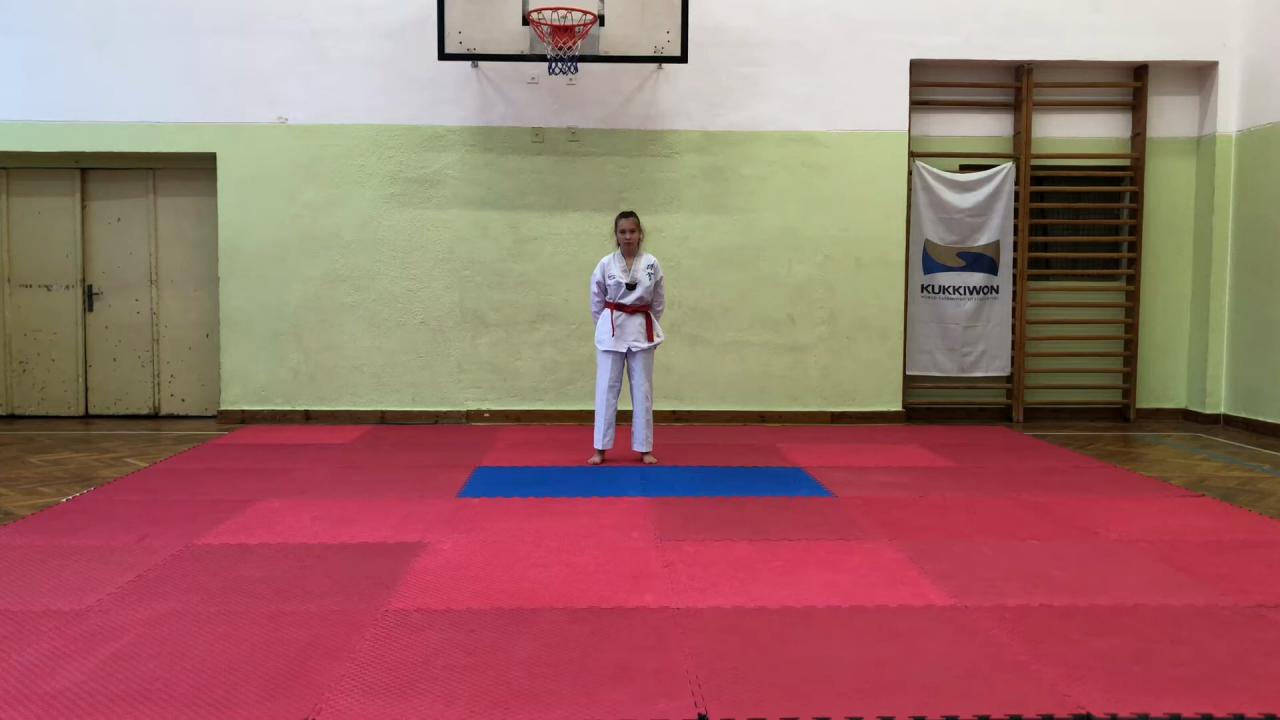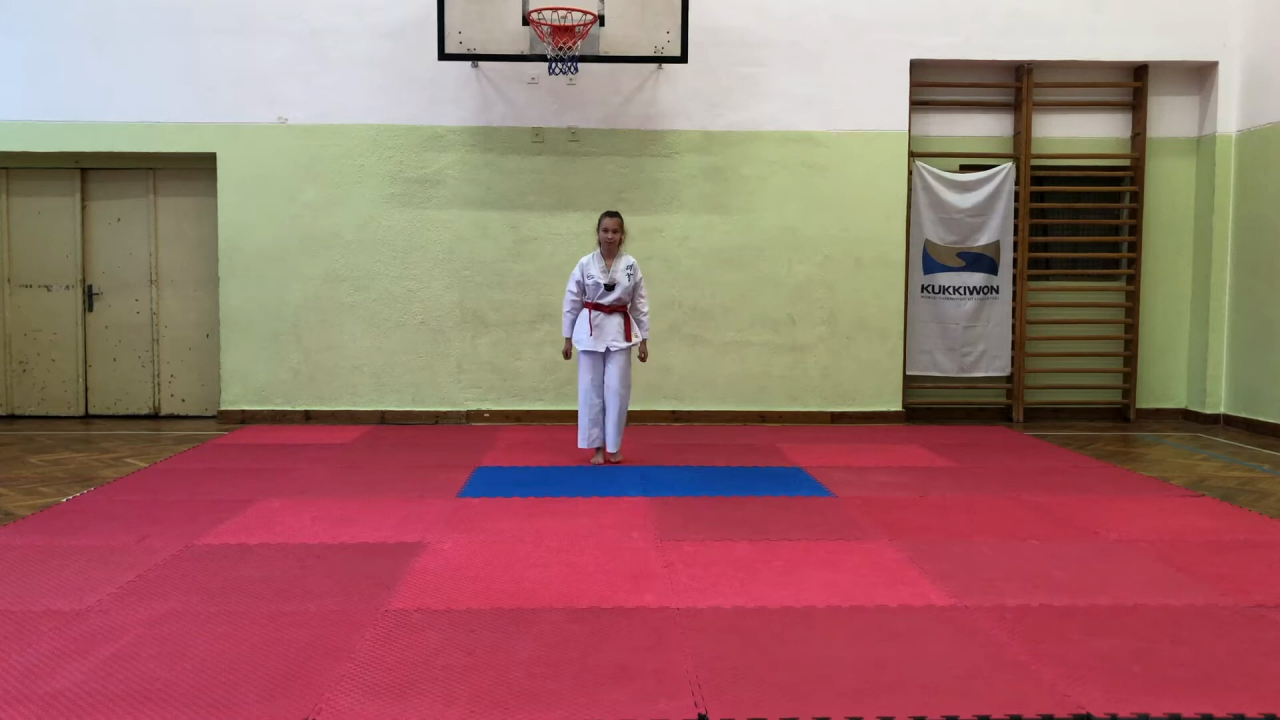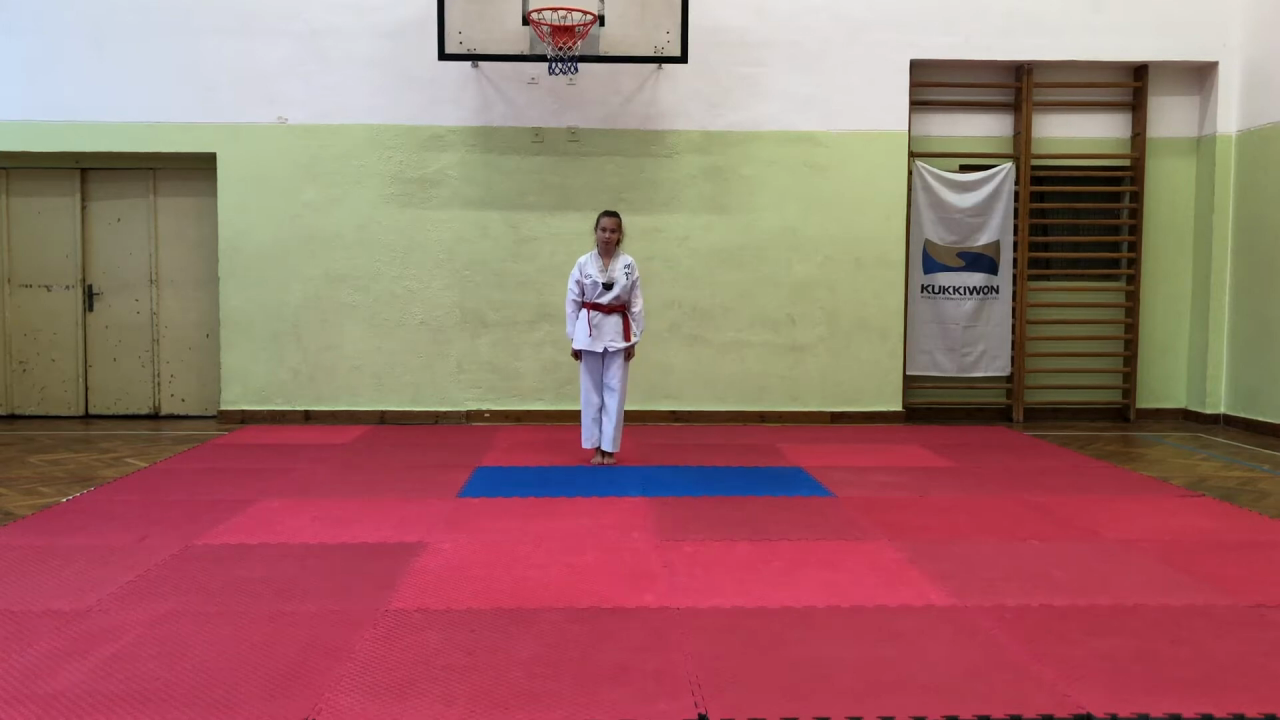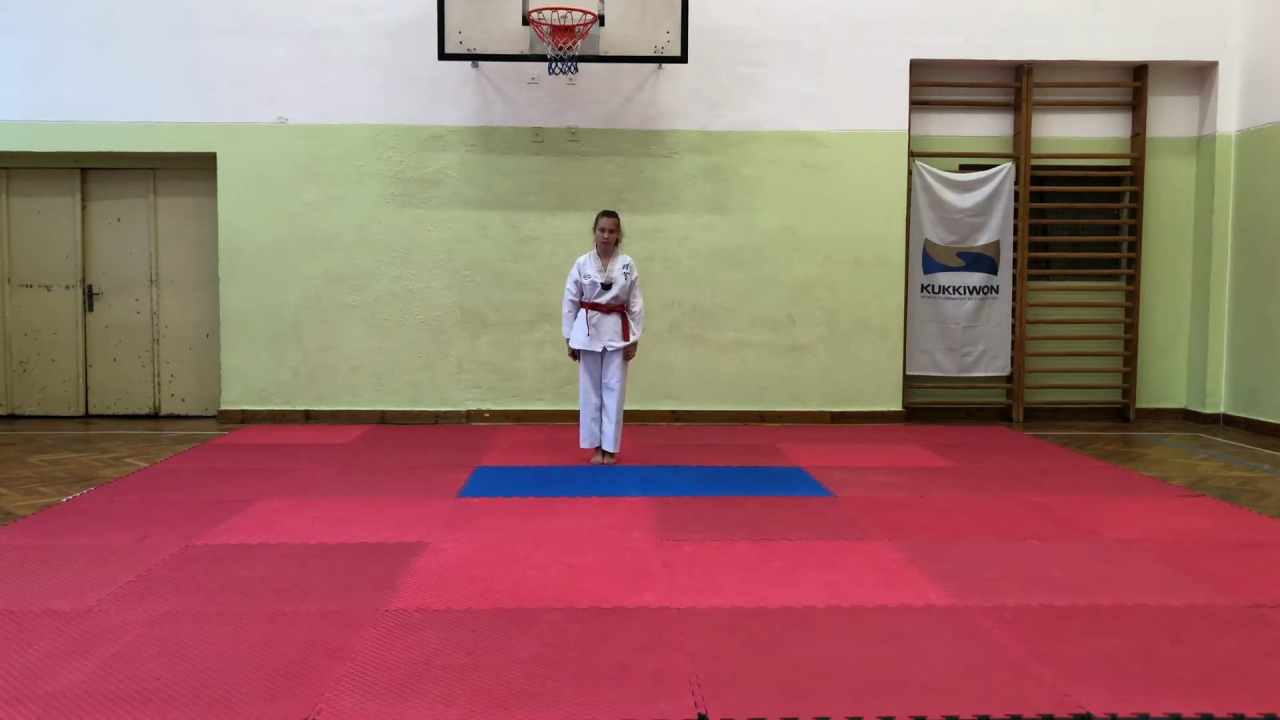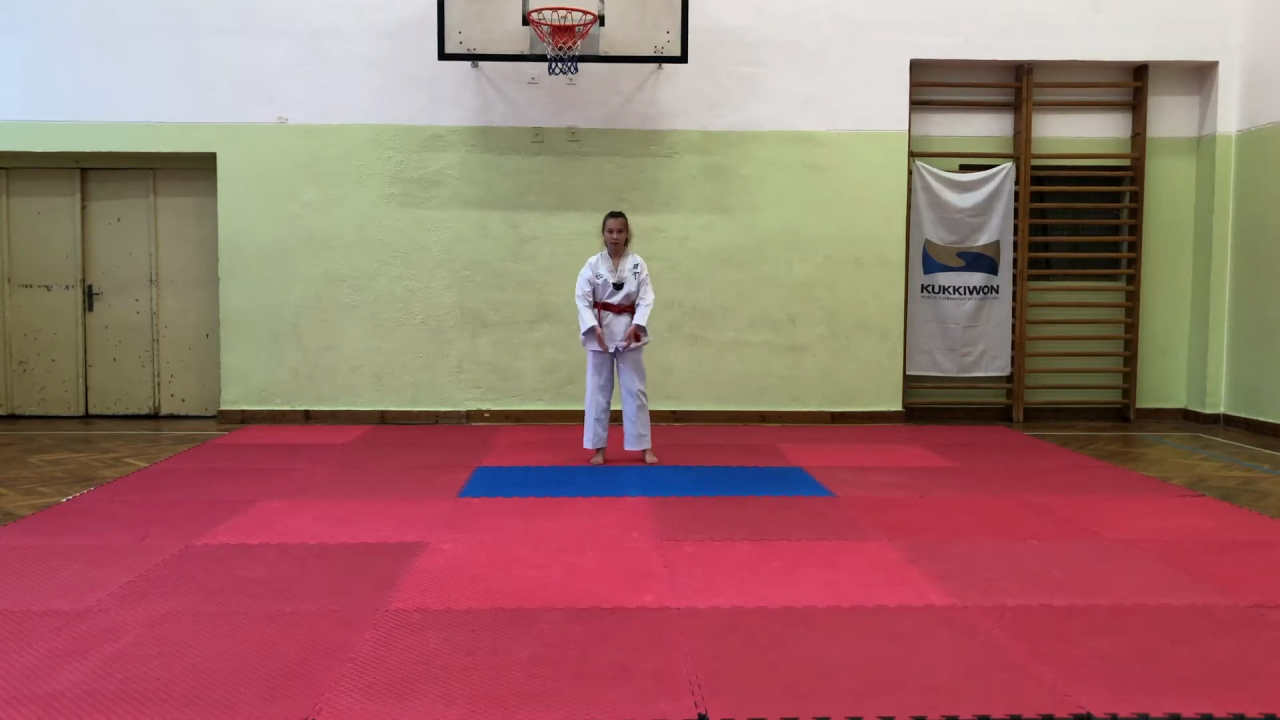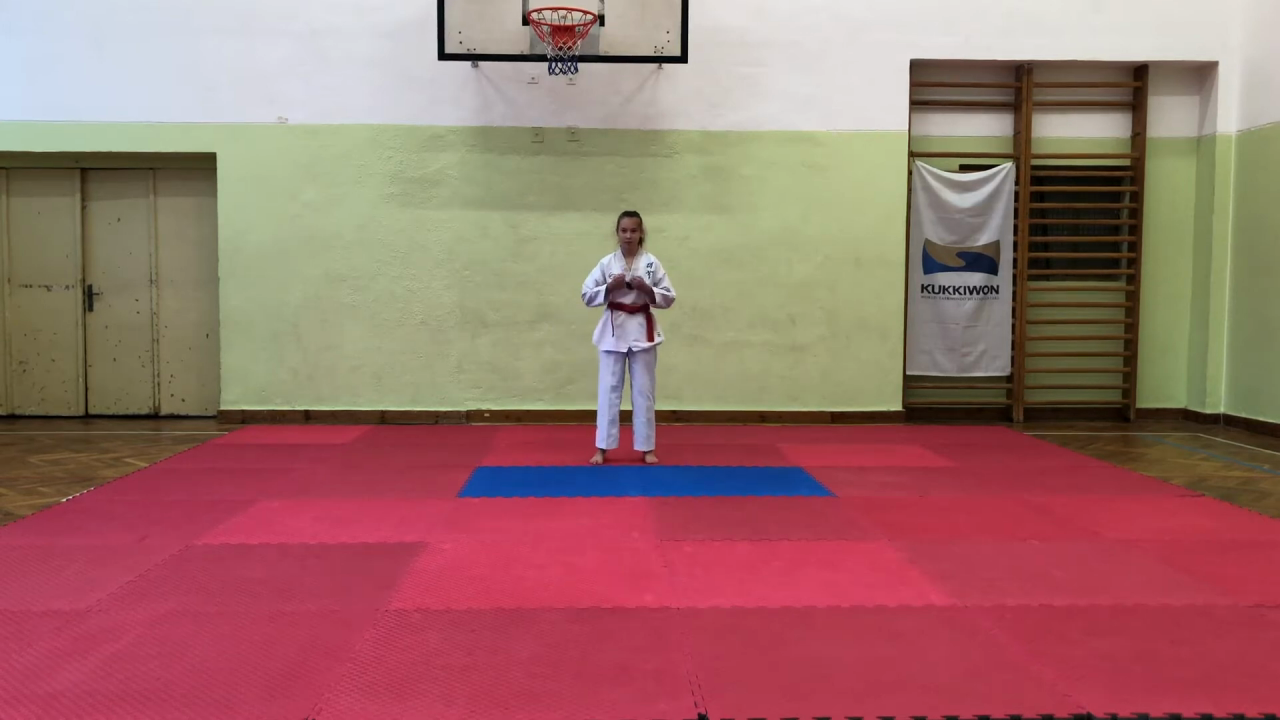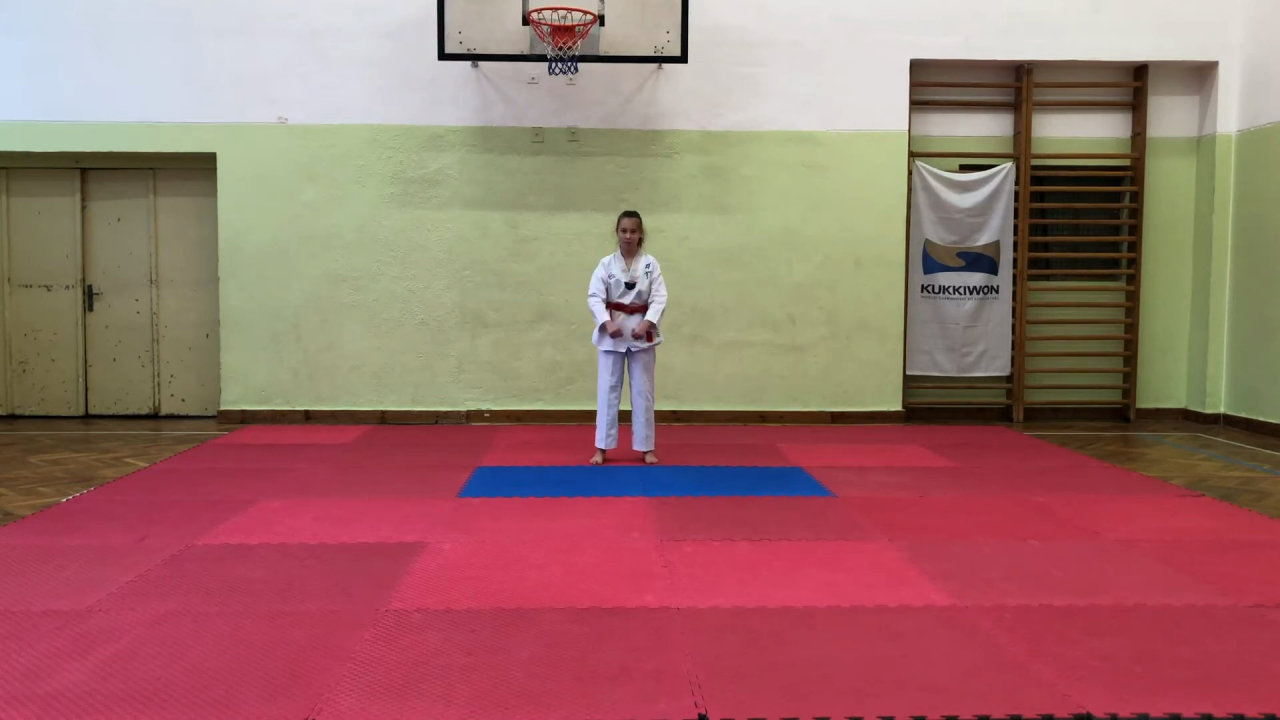
dt=0.7s
person 1, frame 1
left shoulder: (652, 264)
right shoulder: (606, 264)
left elbow: (658, 303)
right elbow: (597, 302)
left wrist: (648, 329)
right wrist: (607, 327)
left hip: (641, 330)
right hip: (612, 329)
left knee: (642, 389)
right knee: (607, 387)
left ankle: (644, 448)
right ankle: (601, 448)
person 1, frame 2
left shoulder: (631, 265)
right shoulder: (585, 264)
left elbow: (640, 304)
right elbow: (572, 302)
left wrist: (643, 339)
right wrist: (568, 337)
left hip: (619, 331)
right hip: (590, 330)
left knee: (617, 389)
right knee: (591, 389)
left ankle: (613, 447)
right ankle: (597, 447)
person 1, frame 3
left shoulder: (629, 264)
right shoulder: (583, 263)
left elbow: (636, 304)
right elbow: (573, 302)
left wrist: (633, 340)
right wrist: (574, 339)
left hip: (618, 331)
right hip: (590, 331)
left knee: (614, 389)
right knee: (592, 390)
left ankle: (609, 447)
right ankle: (596, 447)
person 1, frame 4
left shoulder: (627, 265)
right shoulder: (582, 263)
left elbow: (635, 303)
right elbow: (570, 302)
left wrist: (635, 339)
right wrist: (569, 338)
left hip: (616, 331)
right hip: (588, 331)
left knee: (614, 390)
right knee: (591, 390)
left ankle: (610, 448)
right ankle: (597, 447)
person 1, frame 5
left shoulder: (637, 263)
right shoulder: (593, 264)
left elbow: (646, 299)
right elbow: (582, 300)
left wrist: (636, 327)
right wrist: (594, 329)
left hip: (629, 330)
right hip: (600, 331)
left knee: (635, 389)
right knee: (598, 391)
left ankle: (644, 446)
right ankle: (599, 447)
person 1, frame 6
left shoulder: (651, 263)
right shoulder: (606, 263)
left elbow: (668, 297)
right elbow: (587, 295)
left wrist: (647, 289)
right wrist: (610, 287)
left hip: (642, 331)
right hip: (613, 331)
left knee: (644, 390)
right knee: (609, 389)
left ankle: (647, 447)
right ankle: (602, 447)
person 1, frame 7
left shoulder: (651, 263)
right shoulder: (606, 264)
left elbow: (659, 298)
right elbow: (594, 297)
left wrist: (646, 324)
right wrist: (607, 323)
left hip: (642, 333)
right hip: (612, 332)
left knee: (643, 390)
right knee: (608, 389)
left ankle: (647, 447)
right ankle: (602, 447)
